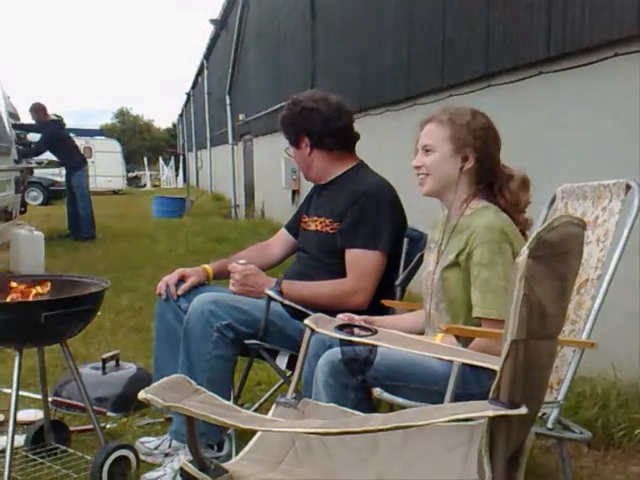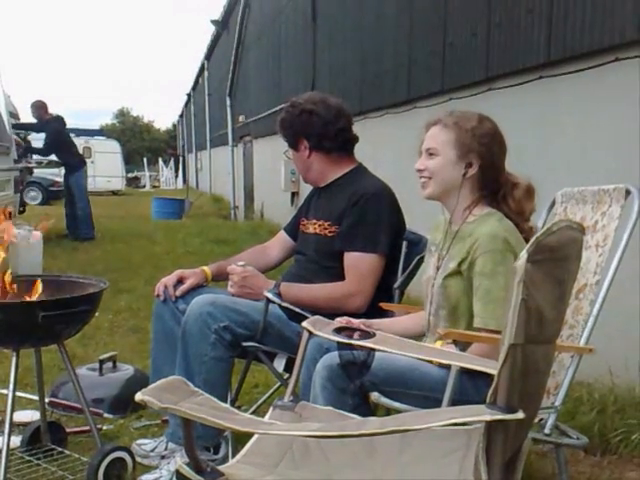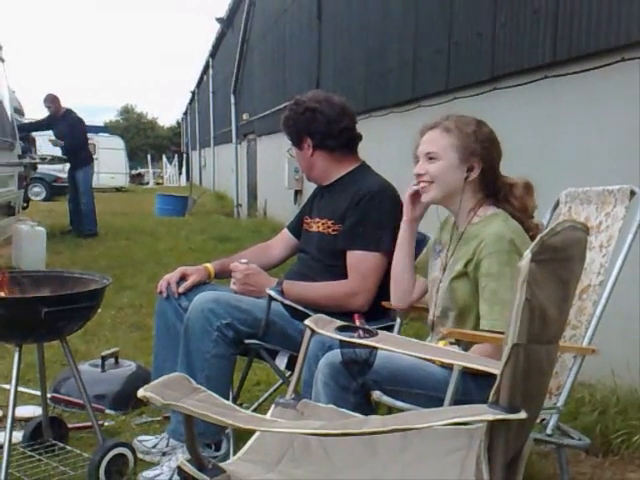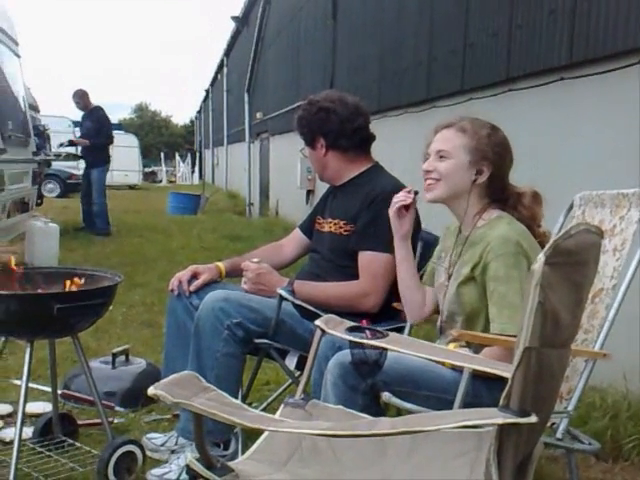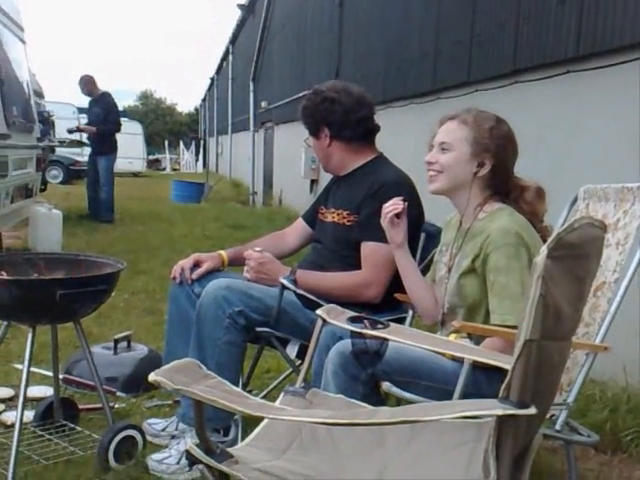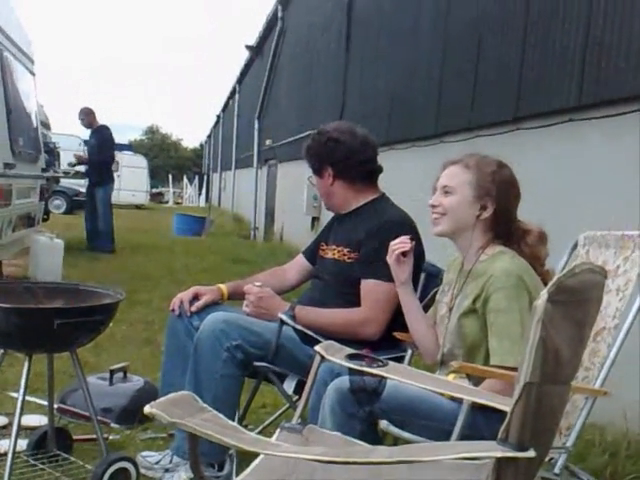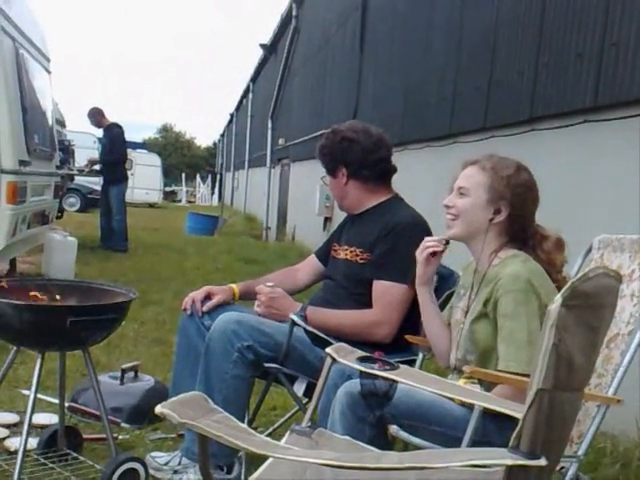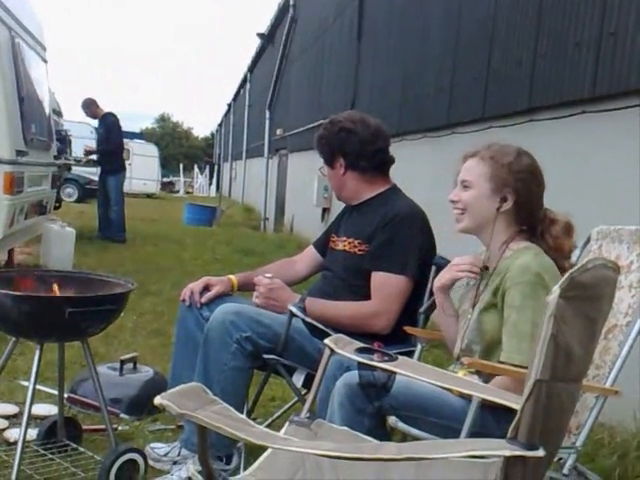
dt=0.5s
person 1, frame 1
left shoulder: (370, 194)
right shoulder: (321, 192)
left elbow: (357, 293)
right elbow: (274, 247)
left wrist: (271, 287)
right wrist: (208, 269)
right hip: (293, 305)
left knee: (210, 311)
right knee: (177, 296)
left ankle: (203, 443)
right ankle: (182, 422)
person 1, frame 2
left shoulder: (369, 197)
right shoulder: (320, 195)
left elbow: (356, 296)
right elbow: (272, 249)
left wrist: (270, 290)
right wrist: (207, 271)
right hip: (290, 307)
left knee: (207, 313)
right knee: (174, 297)
left ankle: (199, 446)
right ankle: (178, 426)
person 1, frame 3
left shoulder: (372, 195)
right shoulder: (325, 193)
left elbow: (358, 295)
right elbow: (275, 248)
left wrist: (273, 287)
right wrist: (209, 269)
right hip: (293, 306)
left knee: (211, 310)
right knee: (177, 296)
left ankle: (199, 443)
right ankle: (179, 422)
person 1, frame 4
left shoulder: (383, 195)
right shoulder: (337, 193)
left elbow: (370, 296)
right elbow: (287, 247)
left wrist: (284, 287)
right wrist: (220, 268)
right hip: (303, 305)
left knee: (221, 309)
right knee: (190, 293)
left ankle: (211, 442)
right ankle: (189, 423)
person 1, frame 5
left shoulder: (388, 187)
right shoulder: (340, 183)
left elbow: (371, 286)
right elbow: (290, 237)
left wrist: (286, 276)
right wrist: (223, 256)
right hip: (306, 294)
left knee: (223, 297)
right knee: (190, 281)
left ankle: (210, 428)
right ankle: (188, 408)
person 1, frame 6
left shoulder: (389, 225)
right shoulder: (341, 221)
left elbow: (370, 323)
right elbow: (289, 273)
left wrist: (285, 311)
right wrist: (222, 290)
right hip: (304, 330)
left knee: (221, 329)
right knee: (190, 314)
right ankle: (183, 444)
person 1, frame 7
left shoulder: (402, 226)
right shoulder: (354, 222)
left elbow: (382, 325)
right elbow: (301, 273)
left wrist: (297, 312)
right wrist: (235, 289)
right hip: (317, 333)
left knee: (233, 330)
right knee: (201, 314)
right ankle: (193, 442)
person 1, frame 8
left shoulder: (401, 218)
right shoulder: (352, 213)
left elbow: (380, 317)
right elbow: (300, 264)
left wrist: (295, 303)
right wrist: (233, 280)
right hip: (313, 322)
left knee: (231, 322)
right knee: (200, 305)
right ankle: (192, 434)
person 2, frame 1
left shoulder: (488, 230)
right shoulder: (447, 223)
left elbow: (494, 343)
left wrist: (410, 350)
right wrist: (373, 322)
left hip: (479, 372)
right hip: (443, 356)
left knee: (338, 364)
right knee: (324, 342)
person 2, frame 2
left shoulder: (491, 237)
right shoulder: (445, 229)
left elbow: (492, 350)
left wrist: (423, 356)
right wrist: (372, 326)
left hip: (477, 380)
right hip: (442, 361)
left knee: (336, 368)
right knee: (323, 346)
person 2, frame 3
left shoulder: (497, 237)
right shoulder: (449, 227)
left elbow: (496, 351)
right elbow: (402, 298)
left wrist: (415, 356)
right wrist: (408, 224)
left hip: (481, 380)
right hip: (444, 360)
left knee: (338, 366)
right knee: (325, 344)
person 2, frame 4
left shoulder: (503, 239)
right shoulder: (455, 232)
left elbow: (507, 354)
right elbow: (417, 312)
left wrist: (426, 360)
right wrist: (401, 238)
left hip: (492, 383)
right hip: (455, 363)
left knee: (348, 366)
right knee: (335, 345)
person 2, frame 5
left shoulder: (503, 232)
right shoulder: (456, 224)
left elbow: (507, 344)
right elbow: (433, 312)
left wrist: (441, 356)
right wrist: (399, 246)
left hip: (492, 375)
right hip: (457, 355)
left knee: (349, 356)
right knee: (335, 334)
person 2, frame 6
left shoulder: (504, 274)
right shoulder: (458, 266)
left elbow: (507, 386)
right elbow: (433, 352)
left wrist: (442, 399)
right wrist: (403, 284)
left hip: (490, 416)
right hip: (455, 396)
left knee: (346, 392)
right knee: (334, 372)
person 2, frame 7
left shoulder: (515, 277)
right shoulder: (475, 270)
left elbow: (517, 392)
right elbow: (448, 356)
left wrist: (460, 404)
right wrist: (423, 284)
left hip: (503, 423)
right hip: (469, 401)
left knee: (357, 396)
person 2, frame 8
left shoulder: (525, 269)
right shoulder: (487, 261)
left elbow: (517, 385)
right elbow: (463, 348)
left wrist: (448, 392)
right wrist: (441, 291)
left hip: (502, 415)
right hip: (470, 393)
left knee: (356, 388)
right knee: (345, 366)
person 3, frame 1
left shoulder: (52, 131)
right shoulder: (48, 124)
left elbow: (36, 151)
right elbow: (33, 128)
left wrist: (17, 151)
right wrist: (13, 125)
left hip: (77, 166)
right hip: (71, 166)
left knee: (82, 201)
right knee: (71, 201)
left ankle: (88, 233)
right ankle: (75, 231)
person 3, frame 2
left shoulder: (54, 127)
right shoulder: (48, 123)
left elbow: (46, 152)
right elbow: (31, 126)
left wrist: (25, 147)
right wrist: (11, 126)
left hip: (76, 167)
right hip: (70, 167)
left knee: (81, 201)
right knee: (70, 201)
left ankle: (87, 233)
right ankle: (73, 231)
person 3, frame 3
left shoulder: (74, 120)
right shoulder: (53, 119)
left elbow: (83, 142)
right elbow: (34, 126)
left wrist: (63, 144)
left hip: (84, 163)
right hip: (73, 163)
left knee: (85, 198)
right knee: (73, 198)
left ankle: (91, 229)
right ankle: (76, 227)
person 3, frame 4
left shoulder: (100, 116)
right shoulder: (85, 117)
left elbow: (108, 140)
left wrist: (88, 143)
right wrist: (71, 142)
left hip: (99, 163)
right hip: (89, 163)
left knee: (97, 197)
right knee: (85, 196)
left ankle: (103, 228)
right ankle: (89, 224)
person 3, frame 5
left shoulder: (108, 102)
right shoulder: (92, 103)
left elbow: (116, 127)
left wrist: (95, 130)
right wrist: (79, 128)
left hip: (106, 151)
right hip: (94, 150)
left knee: (105, 185)
right knee: (91, 183)
left ankle: (107, 215)
right ankle: (94, 212)
person 3, frame 6
left shoulder: (105, 134)
right shoulder: (93, 134)
left elbow: (108, 159)
left wrist: (87, 159)
right wrist: (82, 160)
left hip: (103, 182)
right hip: (93, 181)
left knee: (103, 214)
right knee: (90, 214)
left ankle: (107, 245)
right ankle: (93, 243)
person 3, frame 7
left shoulder: (116, 132)
right shoulder: (107, 132)
left elbow: (121, 157)
left wrist: (99, 161)
right wrist: (97, 161)
left hip: (117, 180)
right hip: (108, 179)
left knee: (117, 213)
right knee: (105, 212)
left ankle: (120, 244)
right ankle: (107, 241)
person 3, frame 8
left shoulder: (111, 121)
right shoulder: (102, 122)
left elbow: (116, 146)
left wrist: (95, 150)
right wrist: (94, 151)
left hip: (115, 170)
right hip: (106, 169)
left knee: (115, 203)
right knee: (103, 202)
left ankle: (118, 235)
right ankle: (105, 232)
